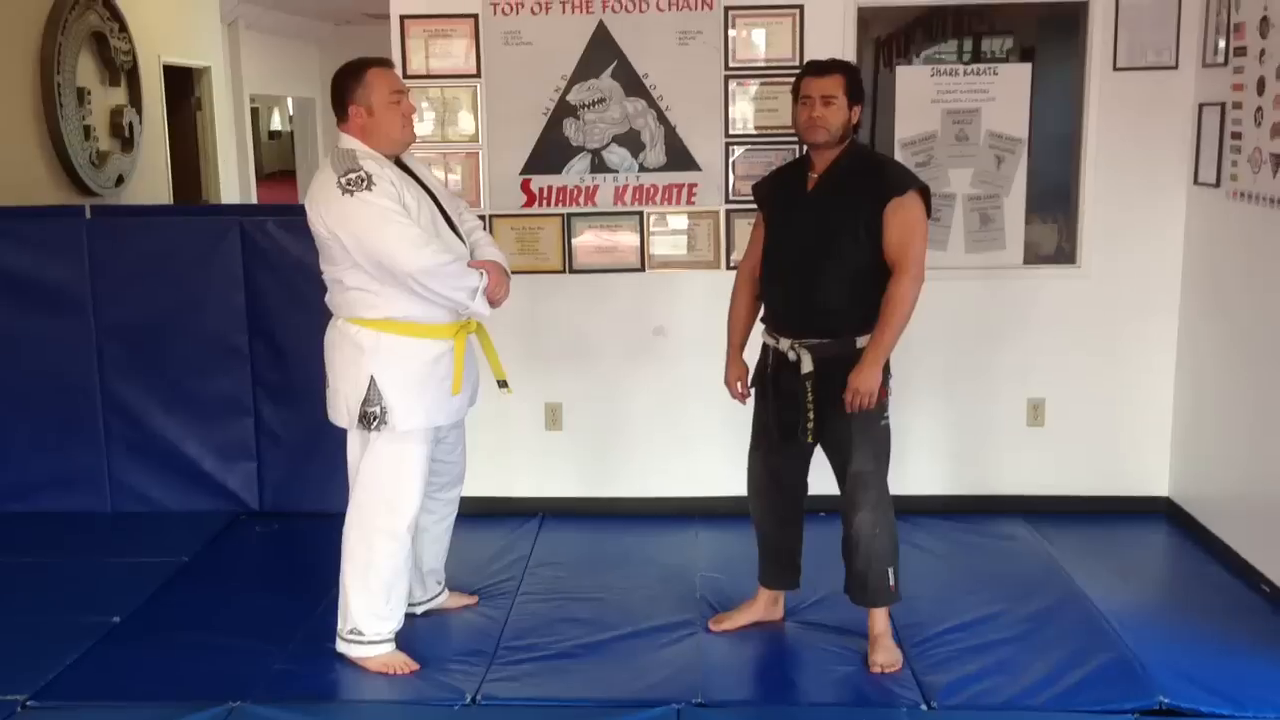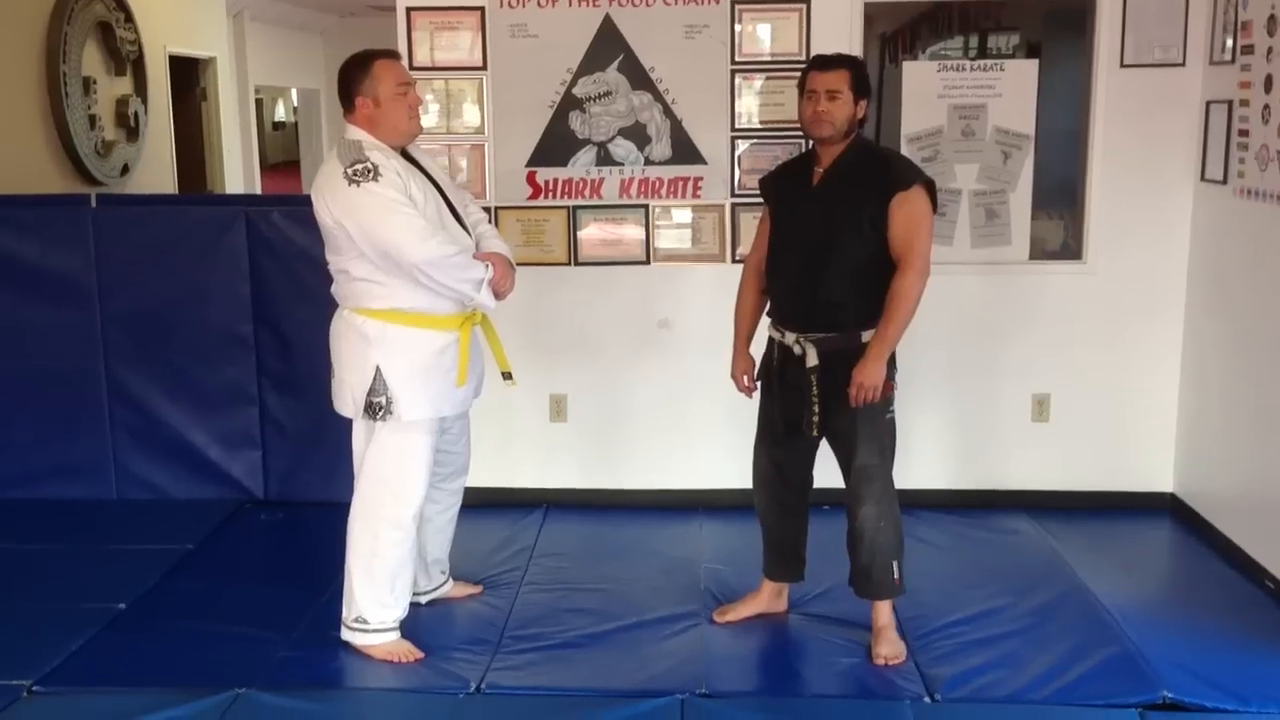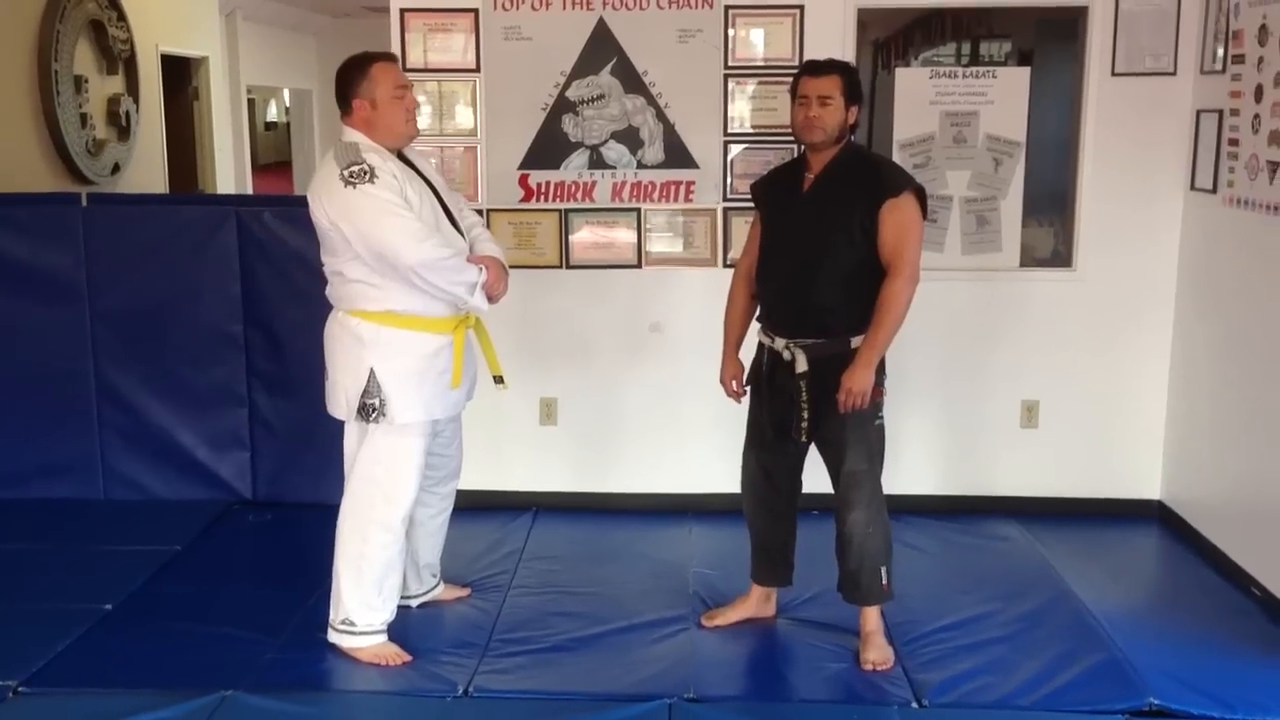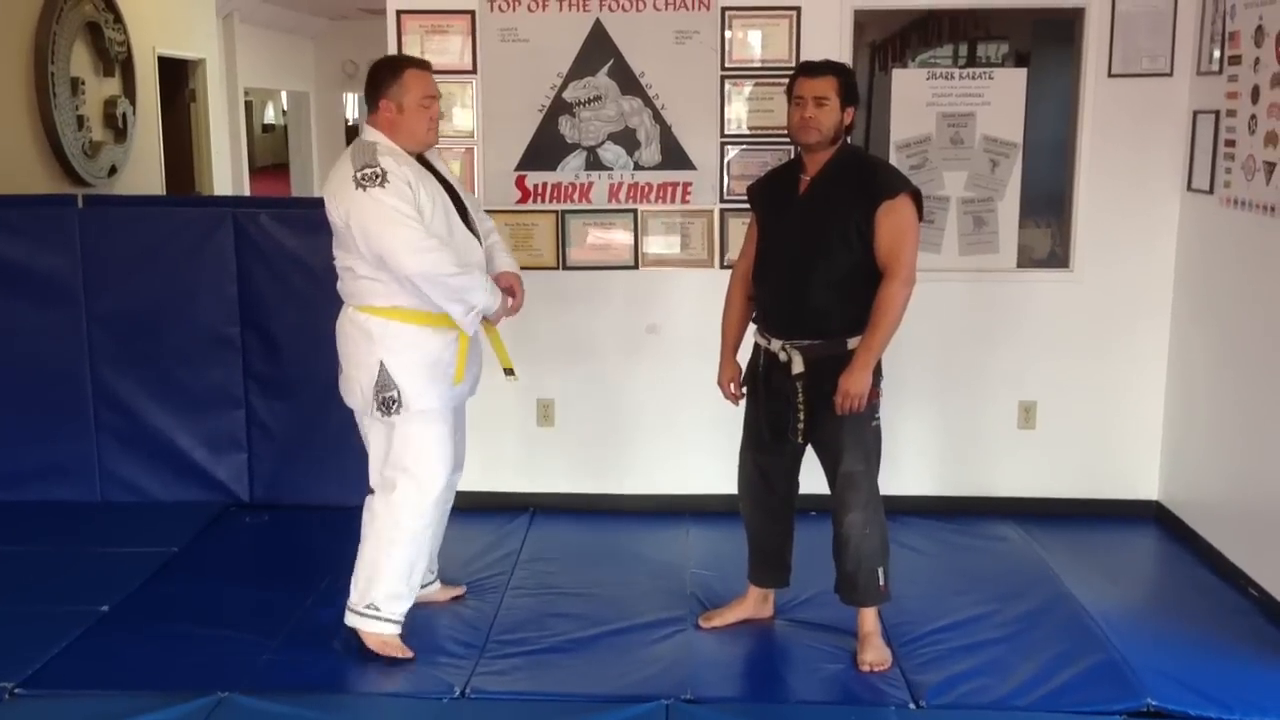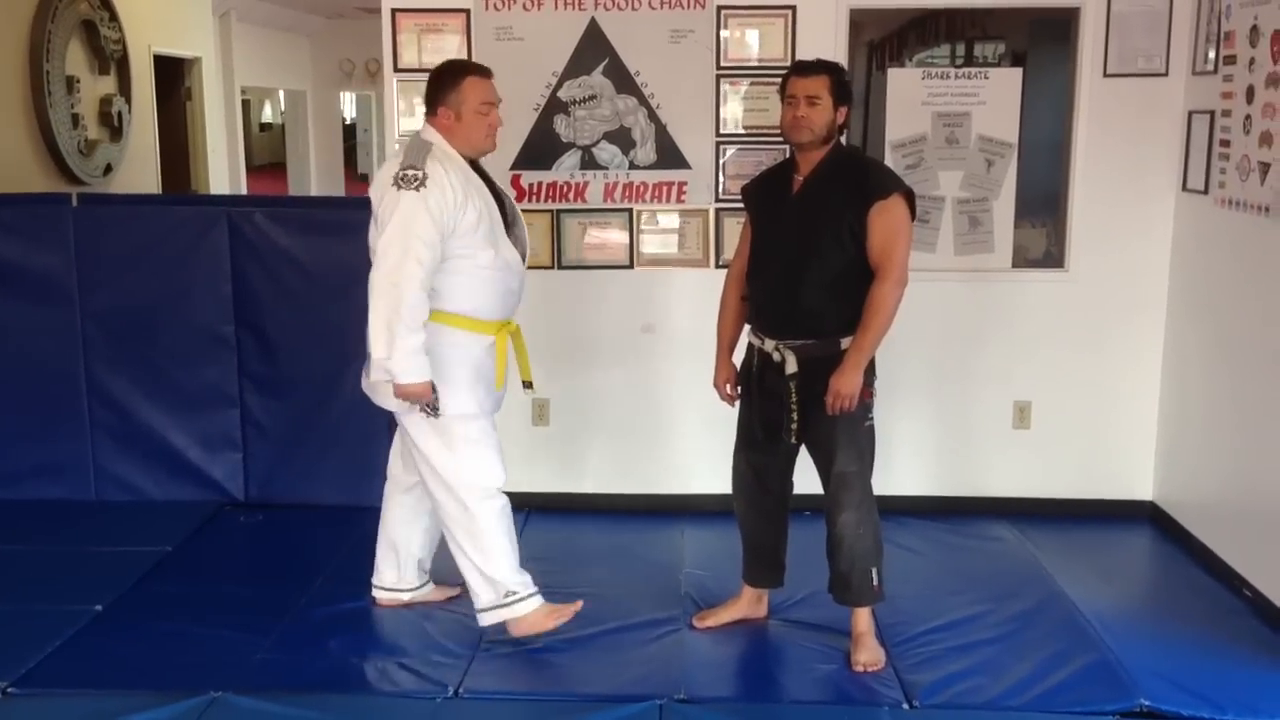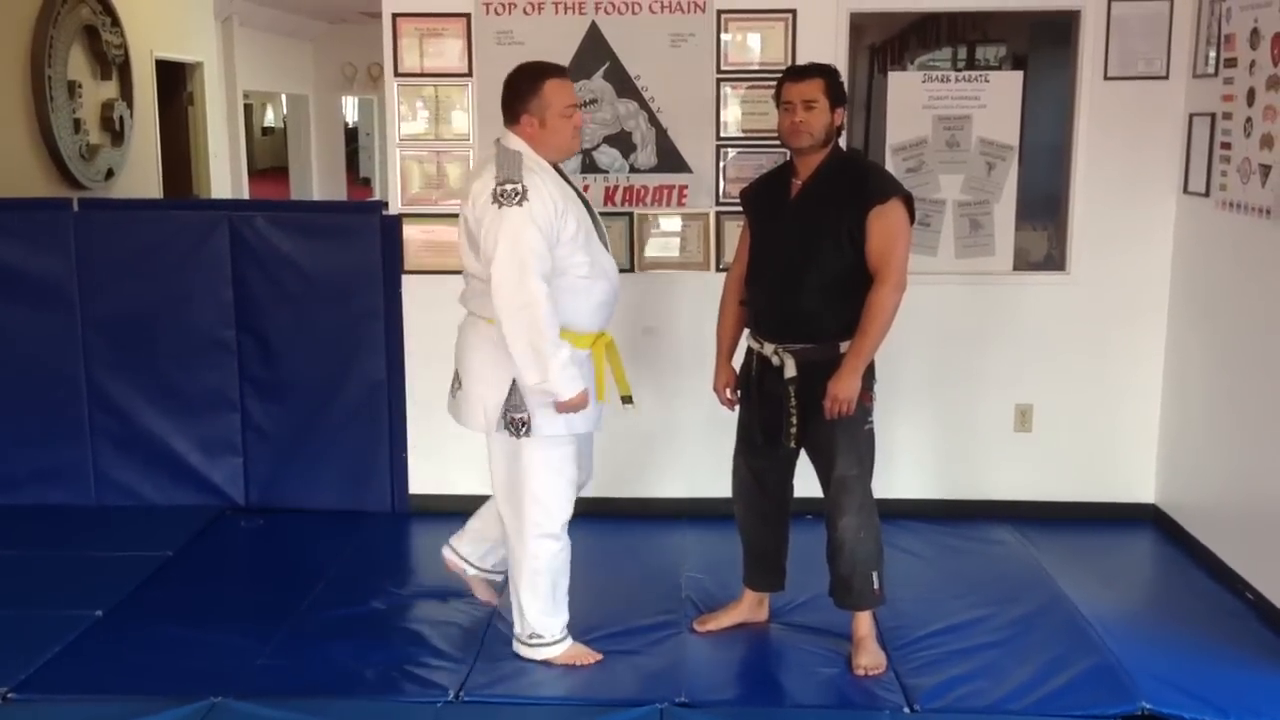
dt=0.4s
person 1, frame 1
left shoulder: (888, 183)
right shoulder: (777, 187)
left elbow: (906, 273)
right elbow: (751, 273)
left wrist: (873, 362)
right wrist: (735, 351)
left hip: (849, 365)
right hip: (782, 363)
left knee: (864, 497)
right knee: (771, 484)
left ankle: (879, 624)
right ankle: (770, 597)
person 1, frame 2
left shoulder: (893, 177)
right shoulder: (783, 181)
left elbow: (912, 268)
right elbow: (758, 266)
left wrist: (878, 355)
right wrist: (741, 346)
left hip: (854, 358)
right hip: (787, 356)
left knee: (869, 490)
right knee: (776, 477)
left ankle: (883, 617)
right ankle: (774, 589)
person 1, frame 3
left shoulder: (884, 183)
right shoulder: (774, 186)
left elbow: (902, 274)
right elbow: (748, 272)
left wrist: (867, 361)
right wrist: (731, 350)
left hip: (844, 364)
right hip: (777, 362)
left knee: (858, 496)
right knee: (765, 481)
left ankle: (871, 622)
right ankle: (762, 594)
person 1, frame 4
left shoulder: (880, 185)
right shoulder: (771, 188)
left elbow: (898, 277)
right elbow: (746, 274)
left wrist: (864, 364)
right wrist: (729, 354)
left hip: (840, 365)
right hip: (773, 363)
left knee: (855, 497)
right knee: (762, 483)
left ankle: (869, 624)
right ankle: (760, 594)
person 1, frame 5
left shoulder: (872, 184)
right shoulder: (765, 188)
left elbow: (889, 277)
right elbow: (740, 275)
left wrist: (855, 364)
right wrist: (724, 353)
left hip: (834, 365)
right hip: (767, 363)
left knee: (848, 497)
right knee: (756, 483)
left ankle: (862, 624)
right ankle: (754, 595)
person 1, frame 6
left shoulder: (871, 188)
right shoulder: (764, 192)
left elbow: (889, 281)
right elbow: (740, 278)
left wrist: (853, 369)
right wrist: (724, 359)
left hip: (833, 368)
right hip: (766, 366)
left knee: (849, 500)
right knee: (757, 486)
left ankle: (864, 628)
right ankle: (755, 598)
person 2, frame 1
left shoulder: (406, 168)
right shoulder: (346, 184)
left elbow: (464, 222)
right elbow: (415, 262)
left wrist: (493, 264)
right wrist: (480, 291)
left hip: (433, 354)
right hip: (388, 361)
left knee: (439, 481)
right knee: (389, 498)
left ankle: (424, 589)
right ankle: (365, 632)
person 2, frame 2
left shoulder: (413, 160)
right shoulder: (352, 174)
left elbow: (470, 215)
right elbow: (421, 253)
left wrist: (497, 257)
right wrist: (486, 283)
left hip: (437, 346)
right hip: (393, 352)
left knee: (444, 472)
right knee: (394, 488)
left ankle: (428, 579)
right ankle: (369, 622)
person 2, frame 3
left shoulder: (407, 162)
right shoulder: (350, 176)
left elbow: (464, 220)
right elbow: (416, 255)
left wrist: (490, 259)
right wrist: (477, 285)
left hip: (430, 349)
right hip: (387, 354)
left knee: (436, 475)
right knee: (383, 490)
left ankle: (418, 582)
right ankle: (357, 623)
person 2, frame 4
left shoulder: (422, 164)
right shoulder: (365, 175)
left elbow: (475, 223)
right elbow: (419, 261)
left wrist: (504, 271)
right wrist: (485, 302)
left hip: (433, 345)
right hip: (396, 349)
left knee: (437, 473)
right knee: (414, 479)
left ankle: (415, 580)
right ankle: (374, 610)
person 2, frame 5
left shoulder: (463, 168)
right shoulder: (418, 176)
right elbow: (400, 278)
right wrist: (406, 365)
left hip: (462, 351)
right hip: (434, 357)
left knee: (418, 471)
right knee: (472, 480)
left ankle: (397, 580)
right ankle: (512, 601)
person 2, frame 6
left shoulder: (537, 171)
right shoulder: (513, 186)
right elbow: (520, 295)
right wrist: (559, 379)
left hip: (554, 358)
right hip: (525, 369)
left knee: (561, 480)
right knee: (541, 507)
left ankle: (474, 553)
right ankle: (541, 634)
